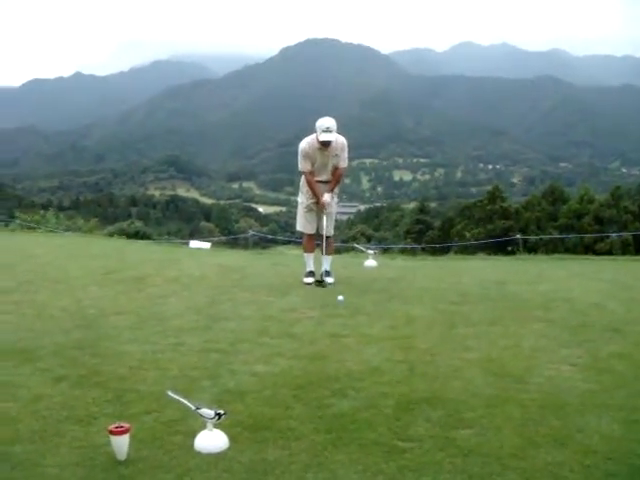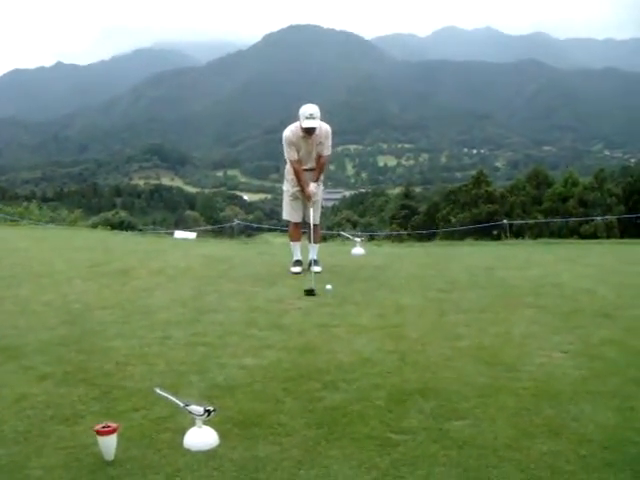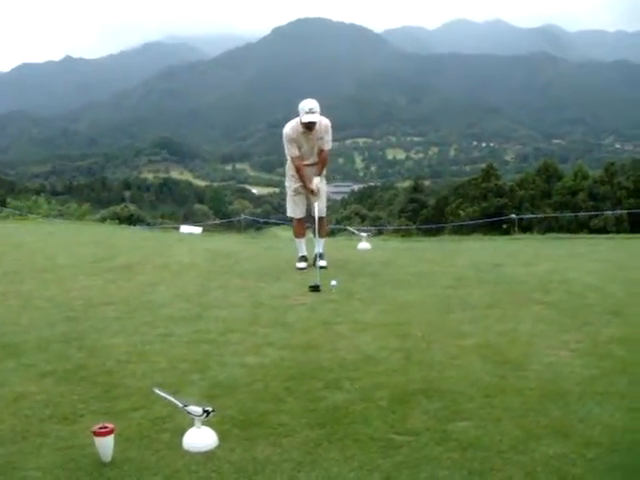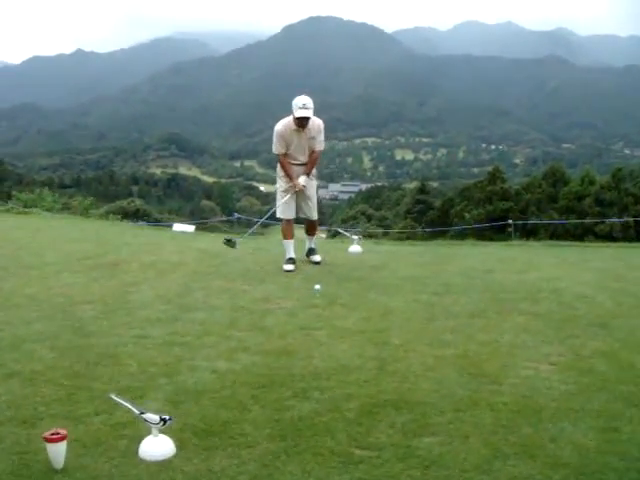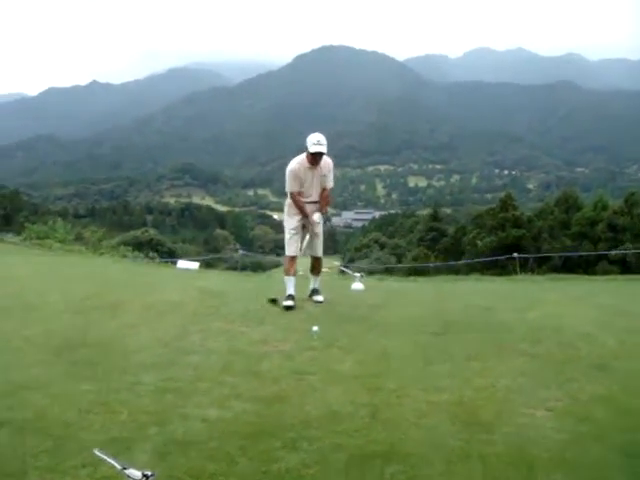
dt=0.4s
person 1, frame 1
left shoulder: (341, 143)
right shoulder: (305, 145)
left elbow: (340, 170)
right elbow: (308, 174)
left wrist: (328, 193)
right wrist: (318, 197)
left hip: (330, 189)
right hip: (310, 189)
left knee: (328, 232)
right knee: (308, 231)
left ankle: (326, 269)
right ankle: (309, 269)
person 1, frame 2
left shoulder: (325, 130)
right shoulder: (289, 134)
left elbow: (323, 158)
right elbow: (295, 164)
left wrist: (313, 183)
right wrist: (304, 188)
left hip: (315, 177)
right hip: (295, 177)
left knee: (315, 221)
right knee: (294, 220)
left ankle: (314, 258)
right ankle: (297, 258)
person 1, frame 3
left shoulder: (325, 124)
right shoulder: (289, 131)
left elbow: (324, 152)
right elbow: (296, 160)
left wrist: (317, 178)
right wrist: (307, 183)
left hip: (318, 171)
right hip: (296, 173)
left knee: (321, 214)
right knee: (298, 216)
left ankle: (319, 252)
right ankle: (302, 254)
person 1, frame 4
left shoulder: (318, 125)
right shoulder: (281, 128)
left elbow: (316, 153)
right elbow: (281, 157)
left wrist: (305, 177)
right wrist: (293, 180)
left hip: (308, 172)
right hip: (287, 172)
left knee: (312, 216)
right knee: (287, 217)
left ankle: (311, 247)
right ankle: (290, 256)
person 1, frame 5
left shoulder: (328, 163)
right shoulder: (294, 166)
left elbow: (326, 191)
right elbow: (295, 196)
left wrist: (319, 213)
right wrist: (308, 216)
left hip: (316, 210)
right hip: (296, 210)
left knee: (317, 254)
right knee: (291, 253)
left ankle: (314, 288)
right ankle: (290, 293)
